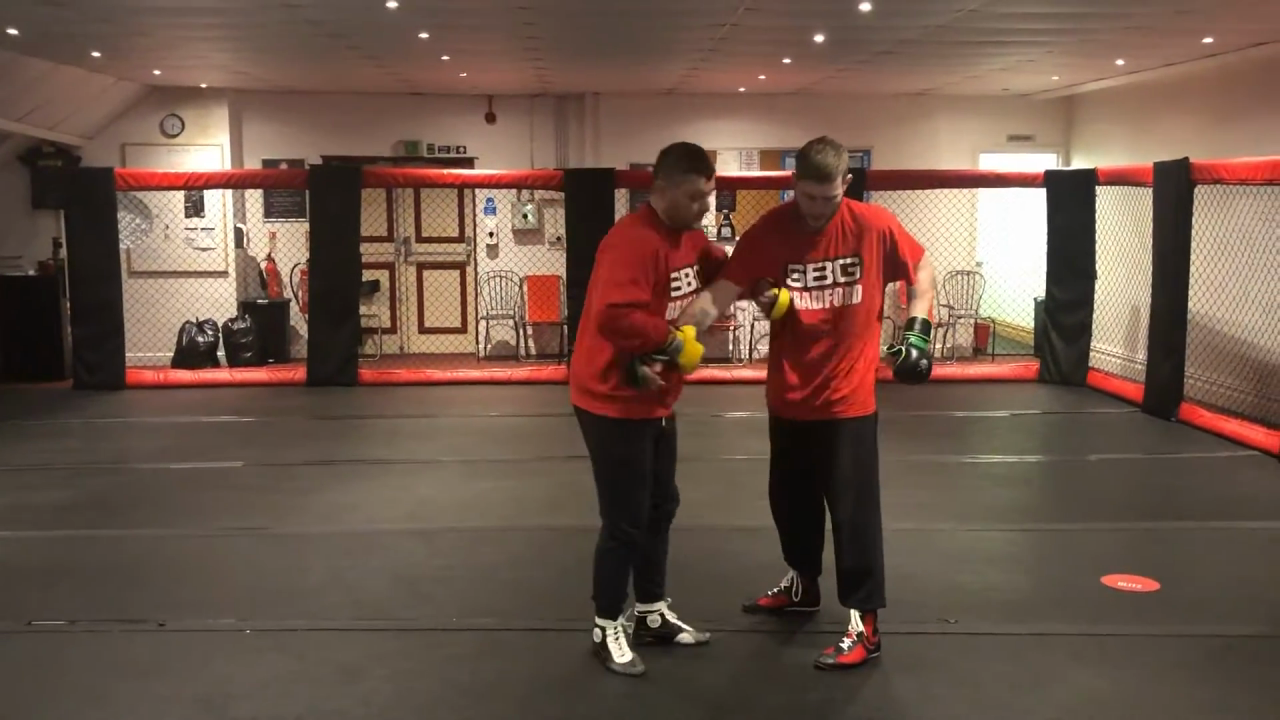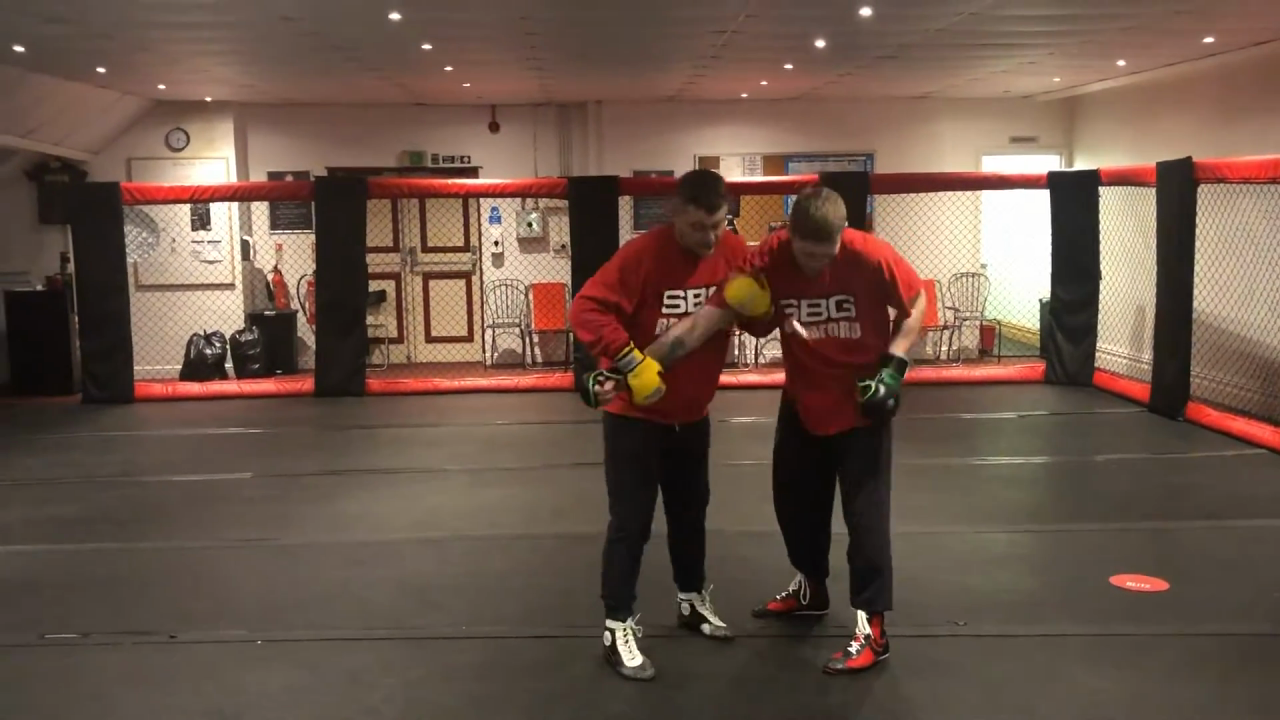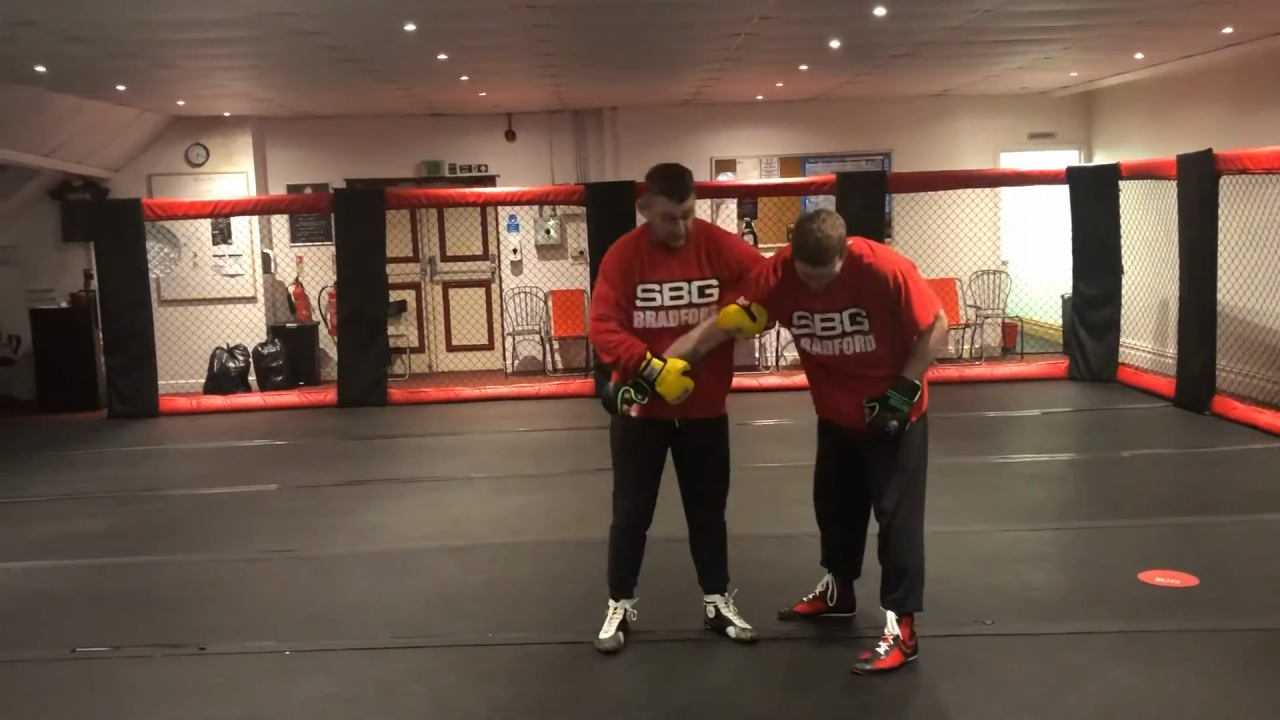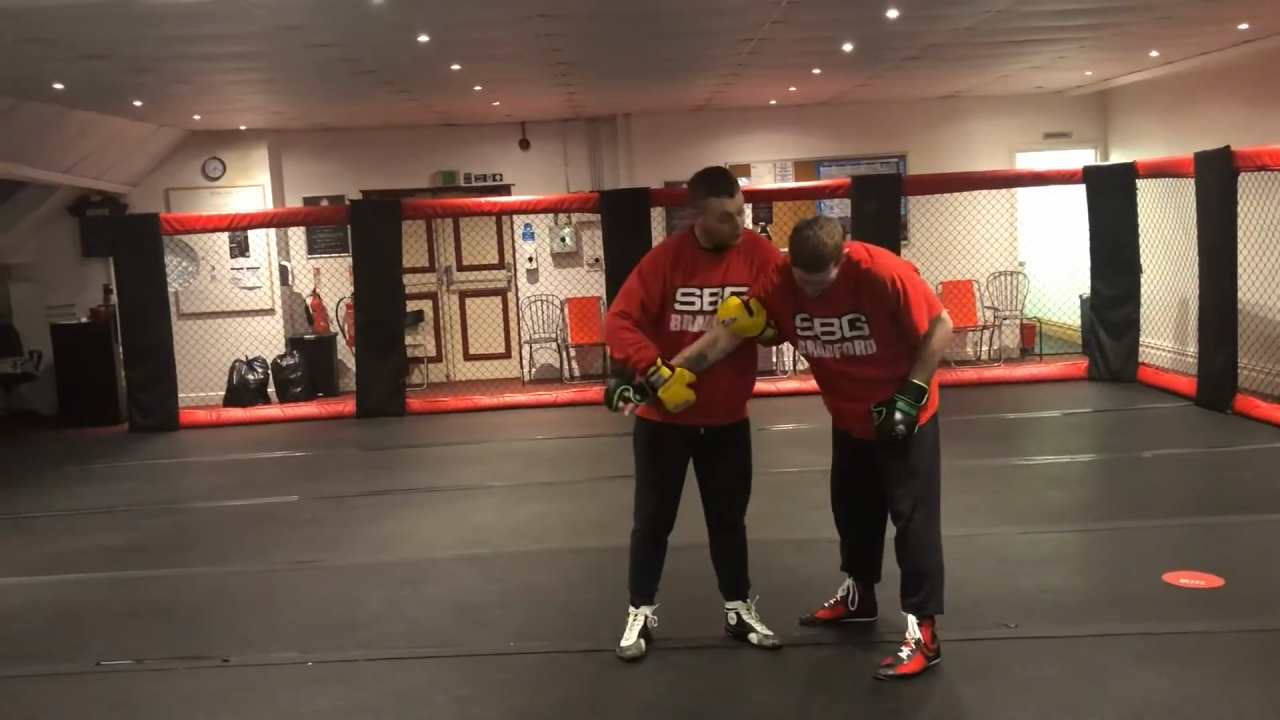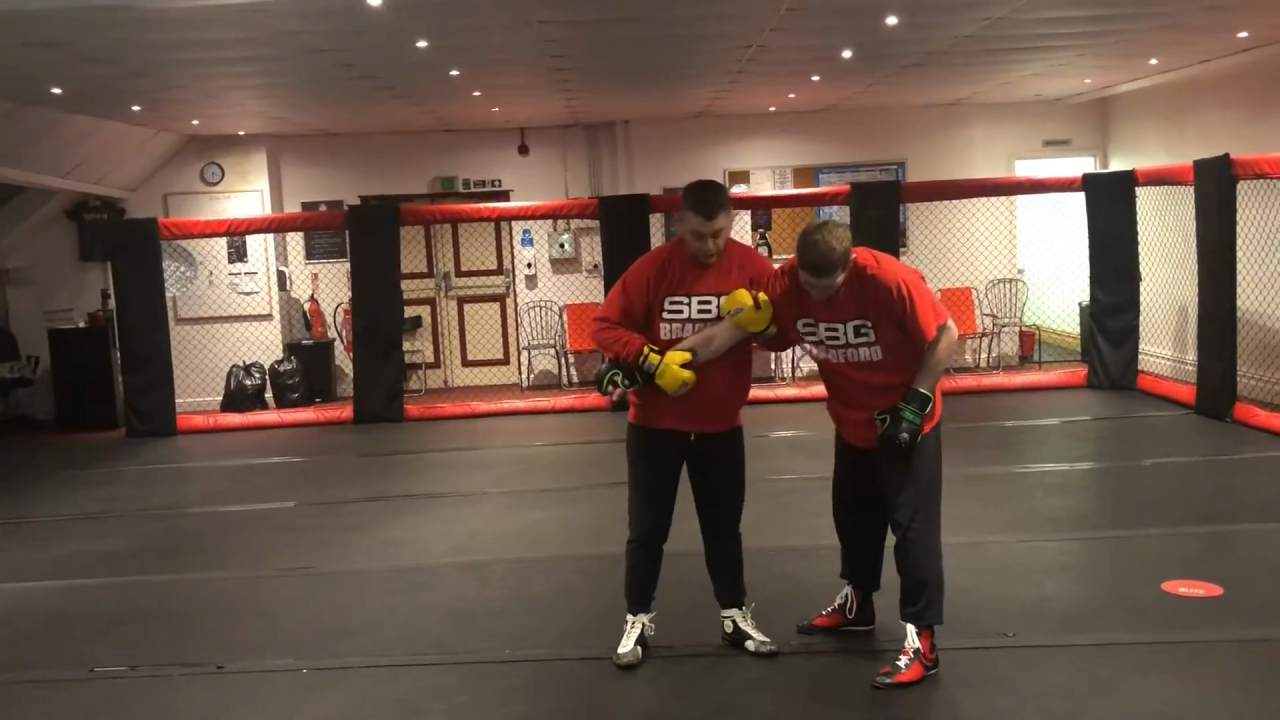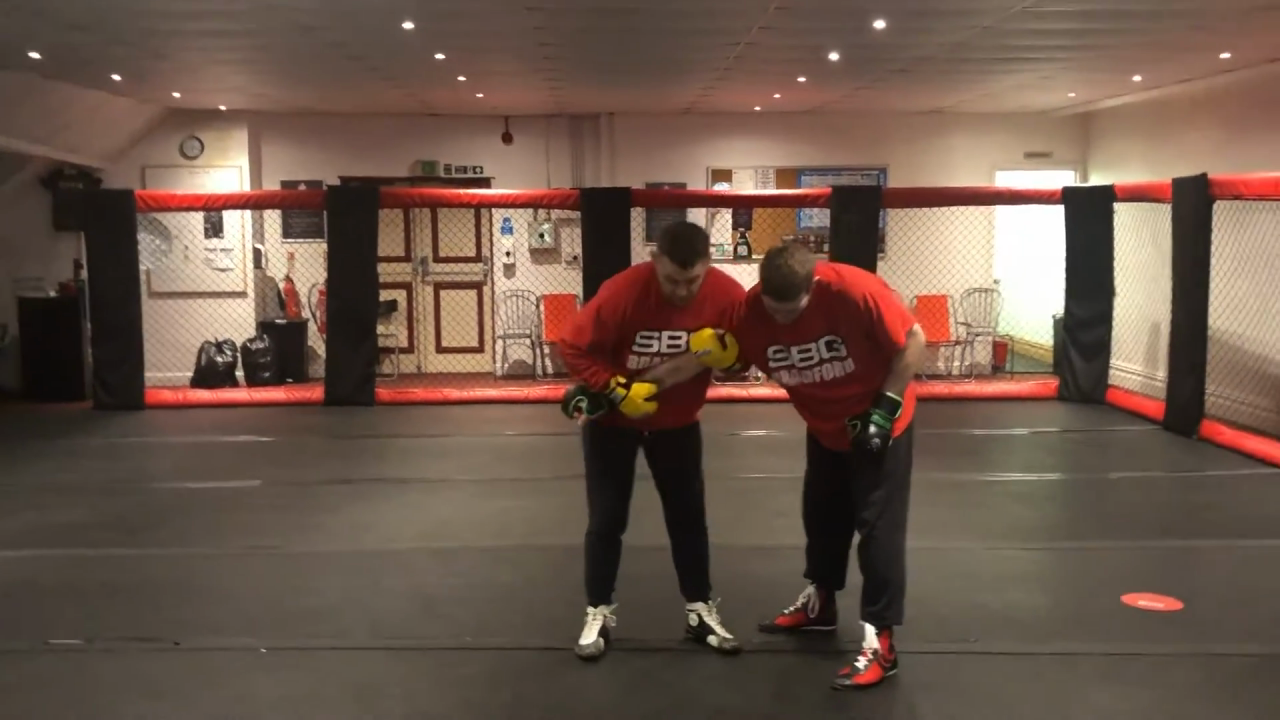
dt=0.5s
person 1, frame 1
left shoulder: (685, 236)
right shoulder: (633, 241)
left elbow: (720, 269)
right elbow: (614, 315)
right wrist: (677, 343)
left hip: (654, 401)
right hip: (612, 402)
left knee: (660, 507)
right knee: (625, 520)
left ankle: (651, 613)
right ankle: (608, 627)
person 1, frame 2
left shoulder: (734, 252)
right shoulder: (644, 255)
right elbow: (587, 308)
right wrist: (631, 362)
left hip: (690, 414)
right hip: (633, 411)
left knee: (690, 511)
right knee: (631, 522)
left ankle: (692, 601)
right ankle: (620, 629)
person 1, frame 3
left shoulder: (719, 245)
right shoulder: (623, 255)
right elbow: (602, 328)
right wrist: (653, 370)
left hip: (705, 411)
right hip: (642, 410)
left knee: (708, 513)
right knee: (630, 516)
left ankle: (718, 603)
right ankle: (620, 606)
person 1, frame 4
left shoulder: (759, 253)
right shoulder: (665, 259)
right elbow: (620, 323)
right wrist: (659, 375)
left hip: (728, 418)
right hip: (662, 416)
left knee: (728, 518)
right knee: (652, 519)
left ankle: (738, 609)
right ankle: (640, 612)
person 1, frame 5
left shoulder: (752, 265)
right shoulder: (654, 267)
right elbow: (605, 325)
right wrist: (653, 362)
left hip: (721, 425)
right hip: (655, 423)
left knee: (723, 526)
right knee: (647, 528)
left ankle: (735, 617)
right ankle: (637, 620)
person 1, frame 6
left shoulder: (727, 294)
right shoulder: (622, 293)
right elbow: (574, 348)
right wrist: (620, 392)
left hip: (678, 420)
right hip: (613, 417)
left knee: (689, 515)
right knee: (607, 518)
left ankle: (701, 611)
right ankle: (598, 613)
person 2, frame 1
left shoulder: (876, 226)
right shoulder: (768, 232)
left elbow: (921, 270)
right elbow: (717, 295)
left wrist: (916, 331)
left hip: (849, 399)
right hip: (788, 398)
left knee: (854, 508)
right knee: (789, 498)
left ankle: (864, 624)
right ankle: (802, 582)
person 2, frame 2
left shoulder: (875, 257)
right shoulder: (767, 260)
left elbow: (915, 305)
right elbow: (712, 314)
left wrist: (893, 366)
left hip: (862, 403)
right hip: (801, 403)
left knee: (865, 511)
right knee: (795, 501)
left ankle: (872, 627)
right ankle: (810, 587)
person 2, frame 3
left shoulder: (886, 269)
right shoulder: (776, 274)
left elbow: (935, 327)
right elbow: (721, 325)
left wrist: (901, 393)
left hip: (893, 409)
right hip: (835, 412)
left knee: (897, 512)
right knee: (833, 504)
left ankle: (900, 627)
right ankle: (837, 589)
person 2, frame 4
left shoulder: (884, 273)
right shoulder: (778, 282)
left elbow: (939, 327)
right elbow: (726, 333)
left wrist: (910, 394)
left hip: (904, 413)
right hip: (848, 417)
left knee: (913, 514)
right knee: (851, 508)
left ankle: (923, 631)
right ankle: (858, 594)
person 2, frame 5
left shoulder: (891, 280)
right shoulder: (785, 285)
left elbow: (944, 335)
right elbow: (730, 329)
left wrist: (914, 402)
left hip: (906, 421)
right hip: (852, 424)
left knee: (913, 524)
right knee: (853, 515)
left ankle: (921, 640)
right ankle: (856, 602)
person 2, frame 6
left shoulder: (854, 290)
right shoulder: (750, 312)
left elbow: (912, 341)
right elbow: (706, 357)
left wrist: (883, 409)
left hip: (882, 422)
right hip: (825, 425)
left knee: (879, 525)
right knee: (822, 518)
left ankle: (880, 641)
right ankle: (818, 604)
